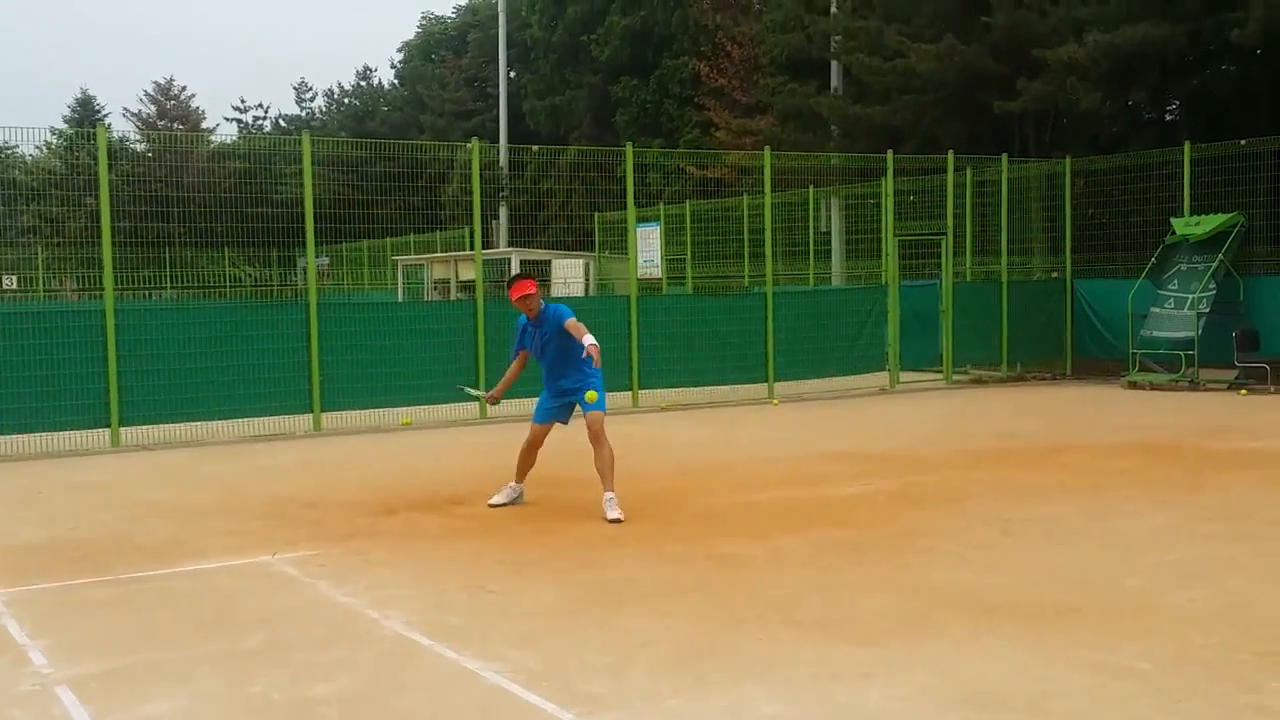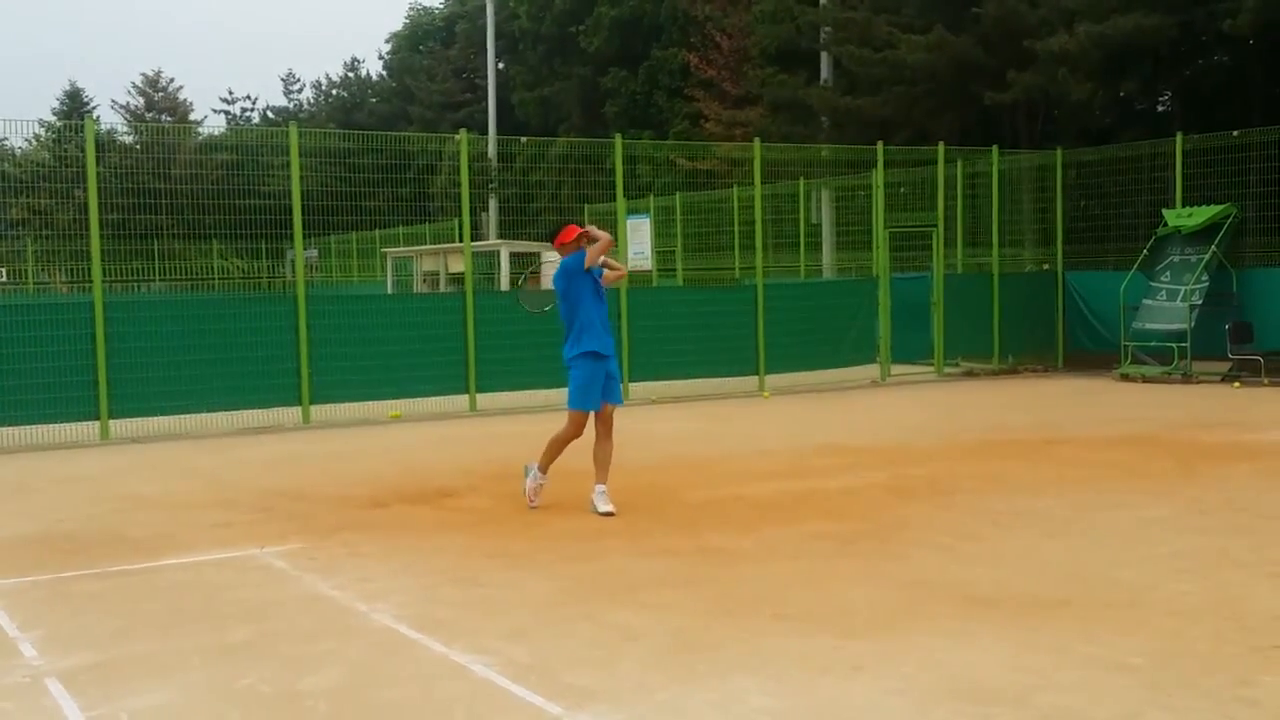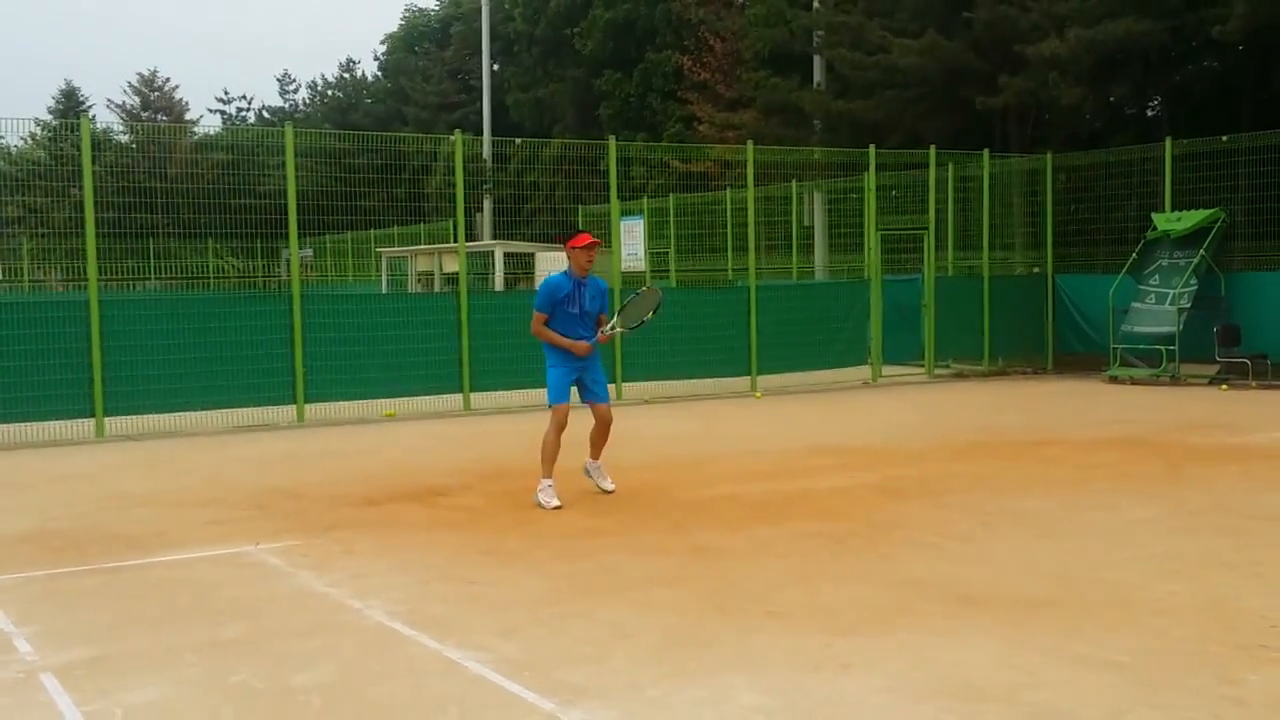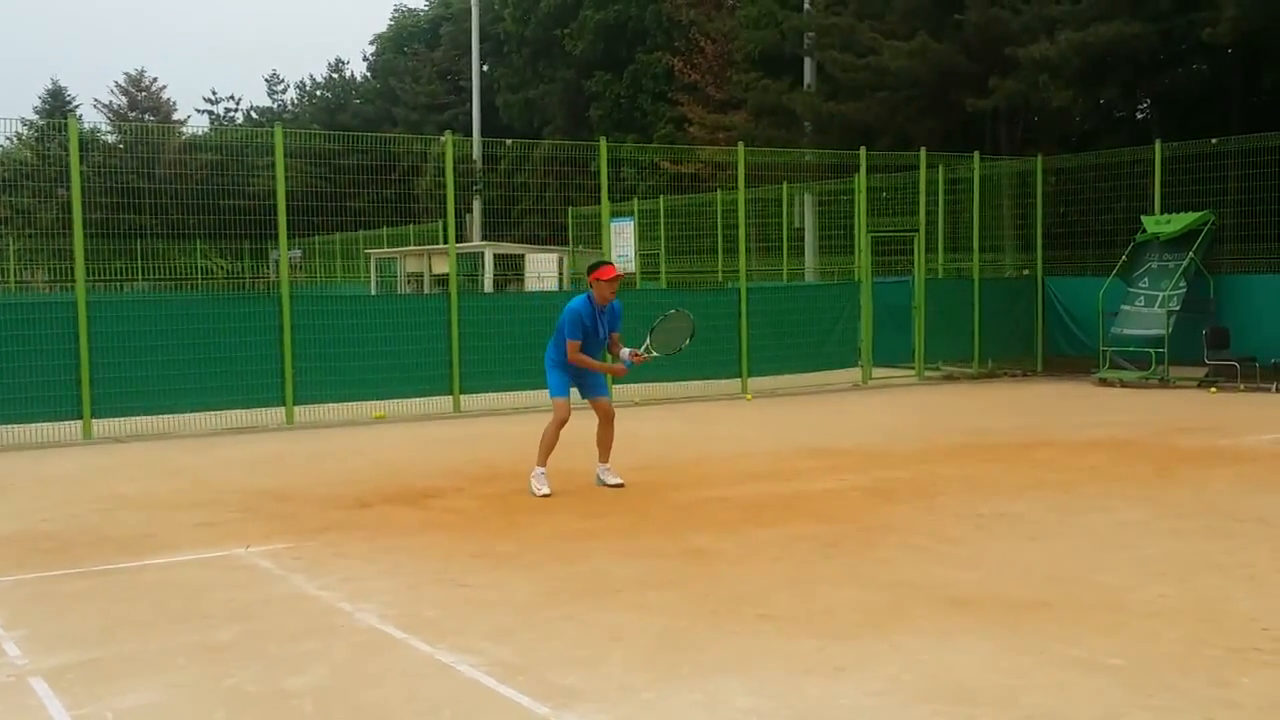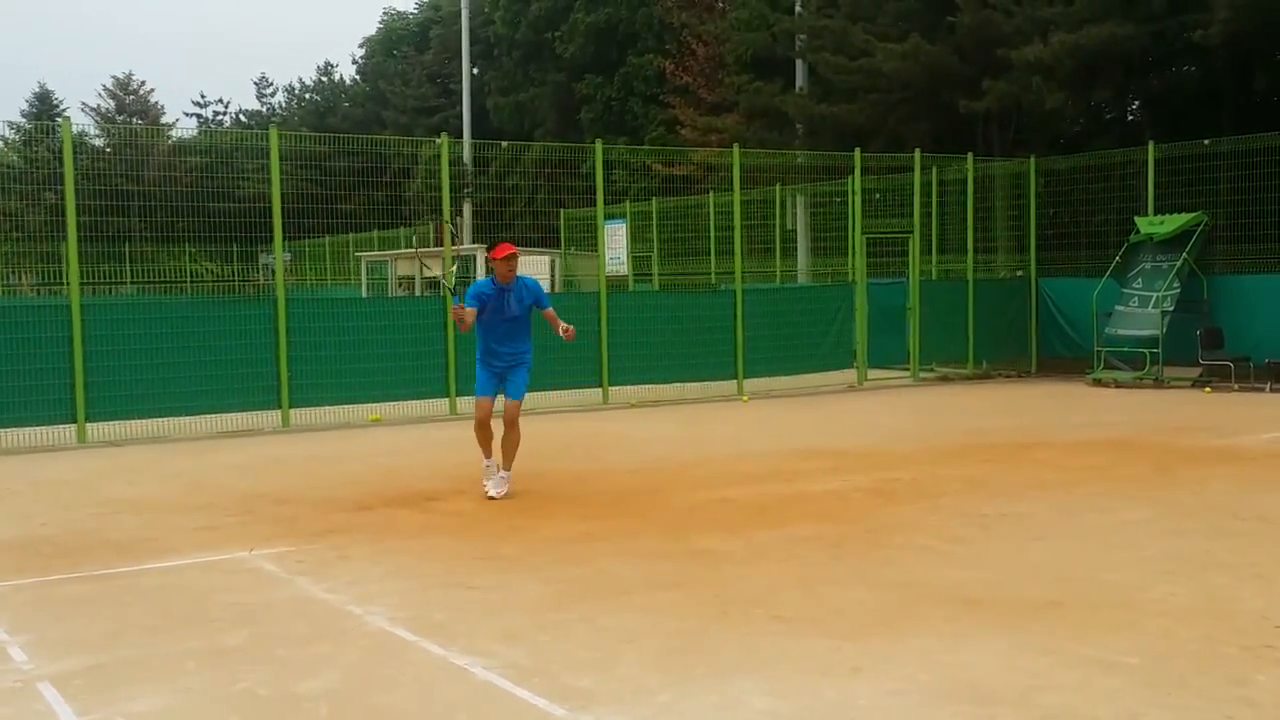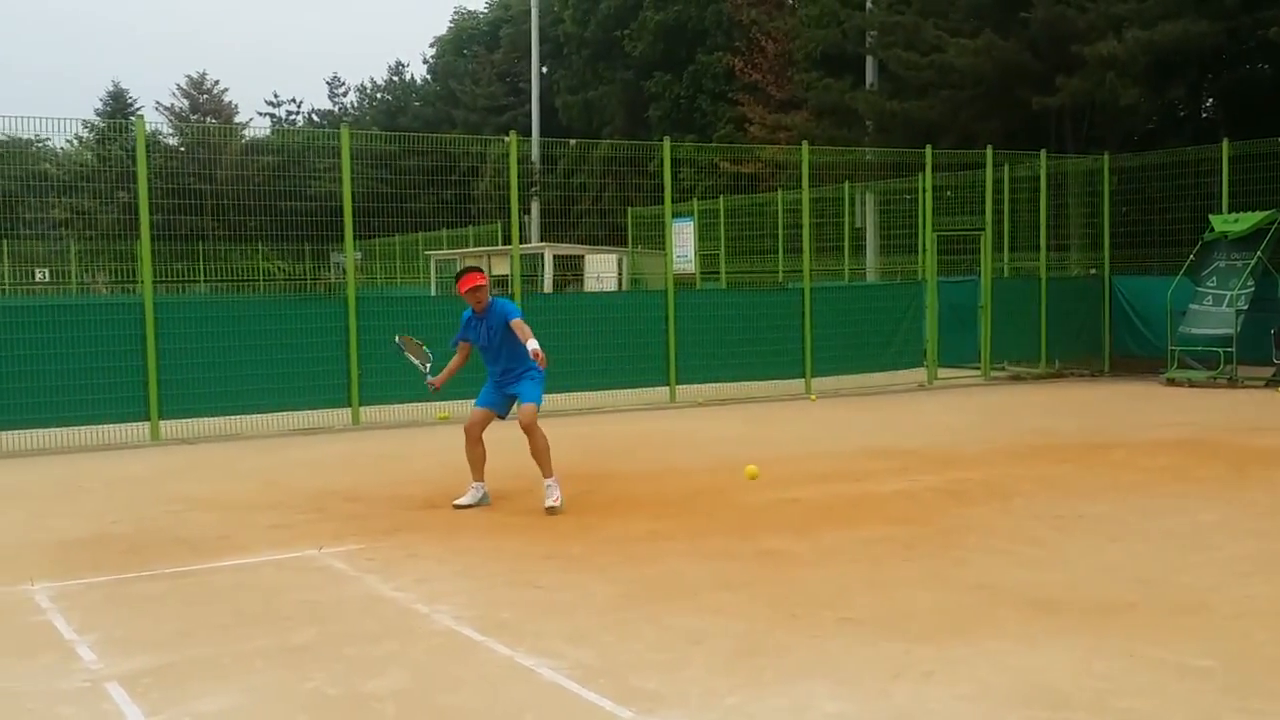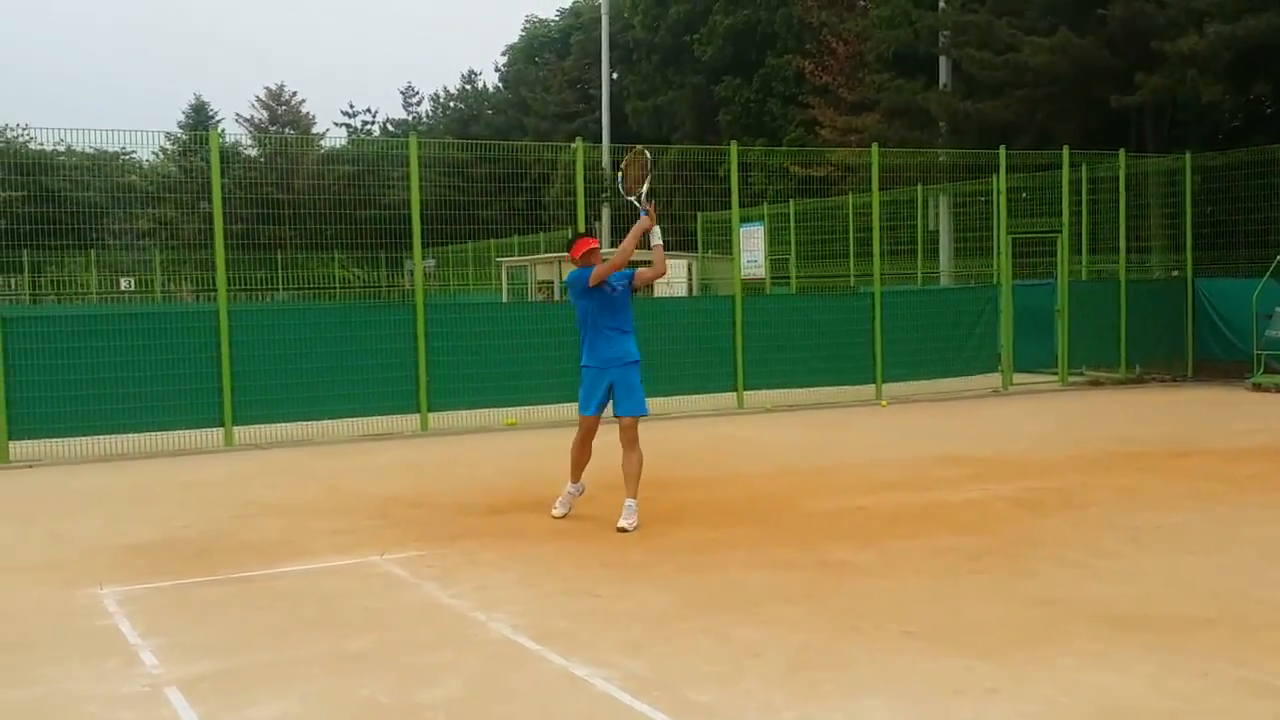
dt=0.7s
person 1, frame 1
left shoulder: (558, 312)
right shoulder: (523, 326)
left elbow: (574, 327)
right elbow: (519, 362)
left wrist: (588, 340)
right wrist: (498, 390)
left hip: (587, 382)
right hip: (555, 388)
left knee: (597, 431)
right knee: (533, 440)
left ankle: (610, 499)
right ankle: (516, 488)
person 1, frame 2
left shoulder: (589, 272)
right shoulder: (568, 267)
left elbow: (621, 272)
right elbow: (607, 240)
left wrist: (597, 258)
right wrist: (595, 232)
left hip: (606, 355)
right hip: (585, 357)
left knee: (605, 425)
right knee: (575, 428)
left ankle: (600, 492)
right ankle: (538, 472)
person 1, frame 3
left shoulder: (600, 286)
right shoulder: (552, 285)
right elbow: (536, 328)
left wrist: (604, 334)
right wrist: (571, 344)
left hip: (590, 361)
right hip: (560, 361)
left knee: (604, 418)
right knee: (559, 419)
left ankle: (593, 464)
right ankle: (545, 486)
person 1, frame 4
left shoulder: (615, 307)
right shoulder: (576, 309)
left elbow: (613, 344)
right elbow: (573, 355)
left wrist: (627, 354)
right wrist: (609, 369)
left hip: (592, 367)
right hip: (561, 364)
left knee: (607, 413)
right knee: (561, 416)
left ankle: (604, 469)
right ankle: (539, 473)
person 1, frame 5
left shoulder: (531, 287)
right shoulder: (478, 289)
left elbow: (552, 317)
right elbow: (468, 322)
left wrist: (563, 327)
right wrist: (460, 318)
left hip: (518, 362)
right hip: (488, 362)
left knee: (510, 417)
right knee: (481, 416)
left ankle: (505, 475)
right ankle: (490, 465)
person 1, frame 6
left shoulder: (505, 307)
right shoulder: (467, 318)
left elbow: (521, 328)
right elbow: (462, 354)
left wrist: (532, 345)
right wrist: (439, 379)
left hip: (527, 375)
right hip: (497, 381)
left knee: (527, 422)
right knee: (471, 428)
left ankle: (550, 484)
right ankle: (478, 489)
person 1, frame 7
left shoulder: (622, 279)
right shoulder: (577, 280)
left elbow: (658, 270)
right elbow: (615, 262)
left wrist: (653, 228)
right wrist: (638, 230)
left hip: (627, 364)
right hip: (594, 366)
left knee: (629, 435)
right knee: (585, 433)
left ankle: (630, 506)
right ankle: (573, 487)
